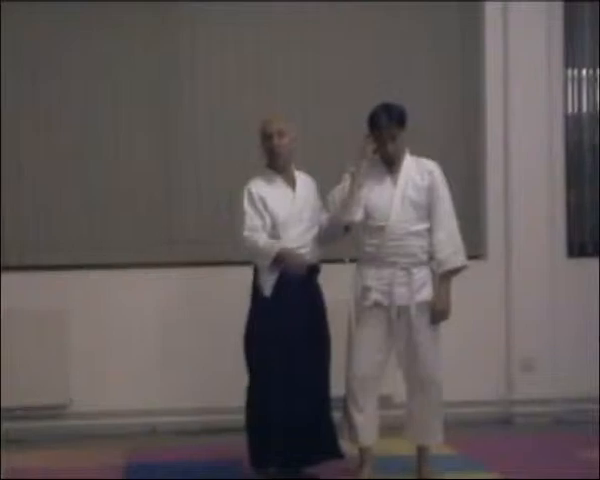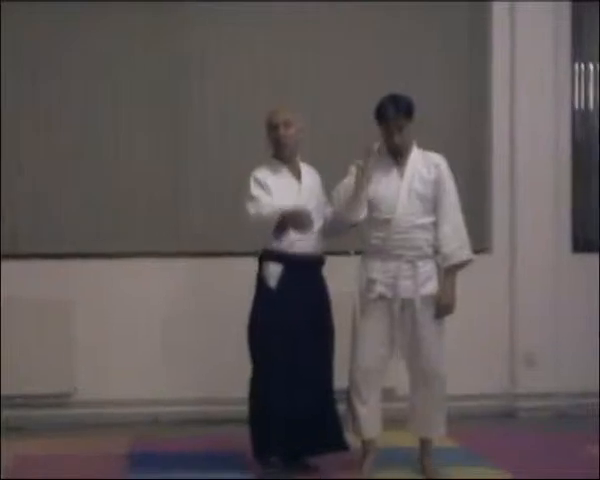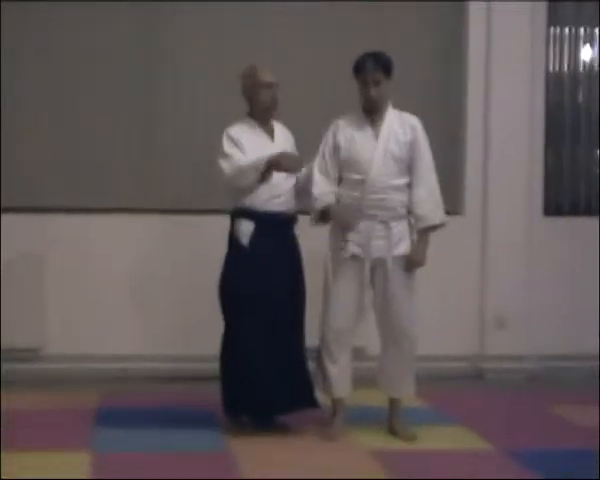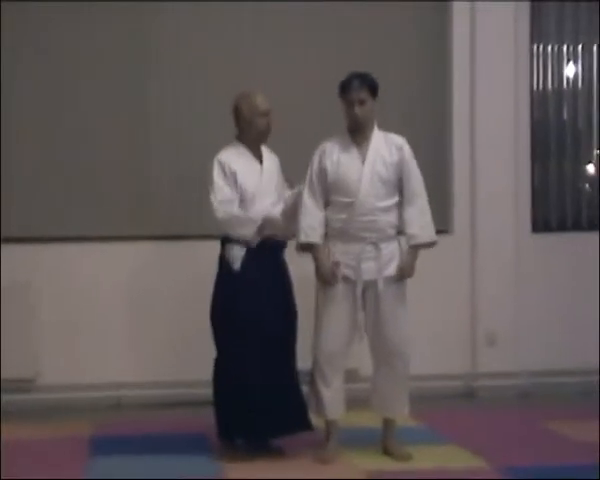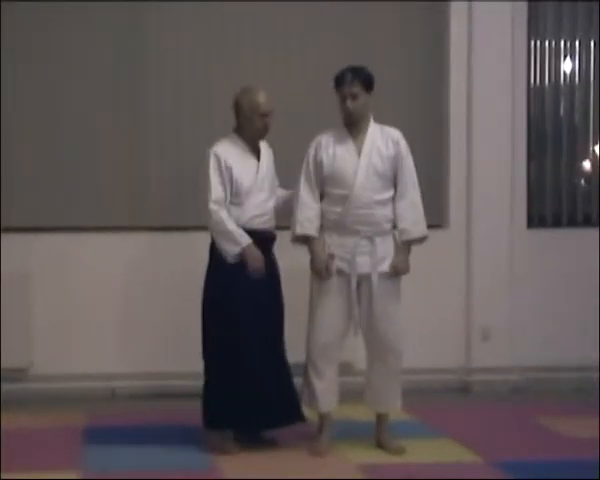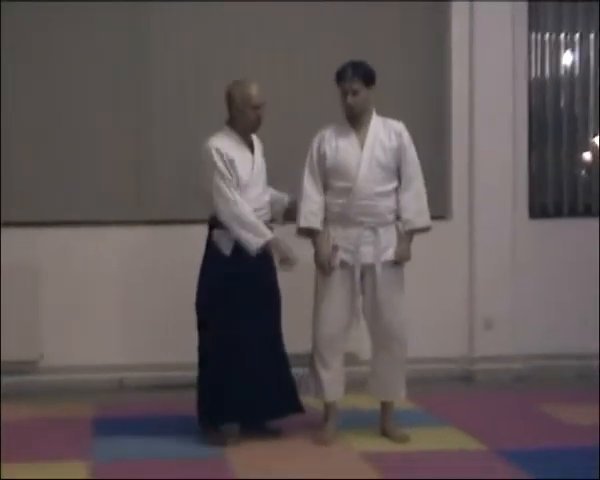
dt=0.3s
person 1, frame 1
left shoulder: (428, 172)
right shoulder: (361, 175)
left elbow: (444, 230)
right elbow: (343, 214)
left wrist: (444, 286)
right wrist: (363, 165)
left hip: (418, 282)
right hip: (374, 283)
left knee: (425, 373)
right knee: (362, 372)
person 1, frame 2
left shoulder: (435, 165)
right shoulder: (368, 168)
left elbow: (449, 223)
right elbow: (345, 209)
left wrist: (449, 280)
right wrist: (366, 166)
left hip: (423, 275)
right hip: (378, 275)
left knee: (428, 366)
right knee: (366, 364)
person 1, frame 3
left shoulder: (410, 126)
right shoulder: (341, 128)
left elbow: (423, 184)
right elbow: (320, 178)
left wrist: (422, 239)
right wrist: (332, 211)
left hip: (395, 235)
right hip: (350, 236)
left knee: (399, 326)
right knee: (337, 323)
left ankle: (395, 413)
right ankle: (338, 411)
person 1, frame 4
left shoulder: (396, 147)
right shoulder: (327, 151)
left elbow: (414, 200)
right elbow: (312, 204)
left wrist: (412, 252)
right wrist: (319, 253)
left hip: (385, 257)
right hip: (339, 258)
left knee: (391, 346)
right knee: (329, 346)
left ankle: (389, 434)
right ankle: (331, 433)
person 1, frame 5
left shoulder: (393, 140)
right shoulder: (323, 144)
left elbow: (407, 196)
right elbow: (308, 197)
left wrist: (404, 248)
right wrist: (314, 246)
left hip: (380, 251)
right hip: (335, 250)
left knee: (386, 341)
right knee: (323, 339)
left ankle: (382, 427)
right ankle: (324, 426)
person 1, frame 6
left shoulder: (396, 132)
right shoulder: (326, 138)
left elbow: (411, 187)
right elbow: (312, 190)
left wrist: (406, 237)
right wrist: (318, 239)
left hip: (383, 242)
right hip: (338, 242)
left knee: (390, 330)
right knee: (328, 330)
left ankle: (387, 415)
right ankle: (330, 415)
person 2, frame 1
left shoulder: (308, 184)
right shoulder: (256, 189)
left elbow: (323, 228)
right elbow: (252, 237)
right wrist: (281, 253)
left hip: (307, 285)
right hip: (274, 288)
left knee: (309, 373)
right knee: (270, 376)
person 2, frame 2
left shoulder: (313, 176)
right shoulder: (261, 177)
left elbow: (328, 221)
right elbow: (261, 214)
right wrist: (286, 214)
left hip: (311, 276)
right hip: (279, 278)
left knee: (312, 364)
right knee: (274, 366)
left ankle: (299, 446)
right ankle: (270, 450)
person 2, frame 3
left shoulder: (285, 134)
right shoulder: (235, 134)
left elbow: (299, 179)
right elbow: (236, 173)
left wrist: (314, 170)
right wrist: (270, 162)
left hip: (283, 235)
right hip: (251, 236)
left knee: (283, 322)
right knee: (246, 324)
left ankle: (269, 405)
right ankle: (240, 407)
person 2, frame 4
left shoulder: (271, 159)
right shoulder: (225, 161)
right elbow: (224, 212)
right wrist: (263, 222)
left hip: (272, 261)
right hip: (242, 263)
left knee: (275, 347)
right knee: (238, 350)
left ankle: (260, 431)
right ankle: (232, 433)
person 2, frame 5
left shoulder: (267, 152)
right shoulder: (221, 153)
right elbow: (215, 210)
right wrist: (244, 247)
left hip: (262, 253)
right hip: (232, 258)
left knee: (264, 342)
right knee: (228, 343)
left ankle: (250, 423)
right ankle: (219, 425)
person 2, frame 6
left shoulder: (255, 143)
right shoulder: (217, 148)
right elbow: (231, 205)
left wrist: (289, 202)
right wrist: (272, 240)
left hip: (256, 249)
right hip: (228, 251)
left knee: (262, 334)
right knee: (223, 337)
left ankle: (253, 414)
right ankle: (216, 418)
